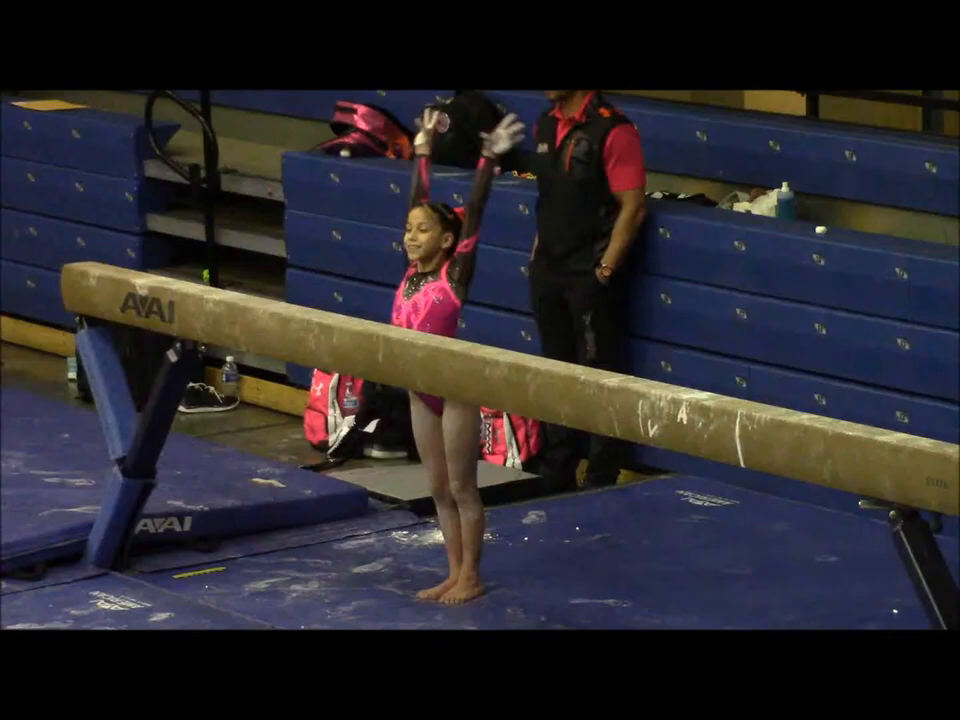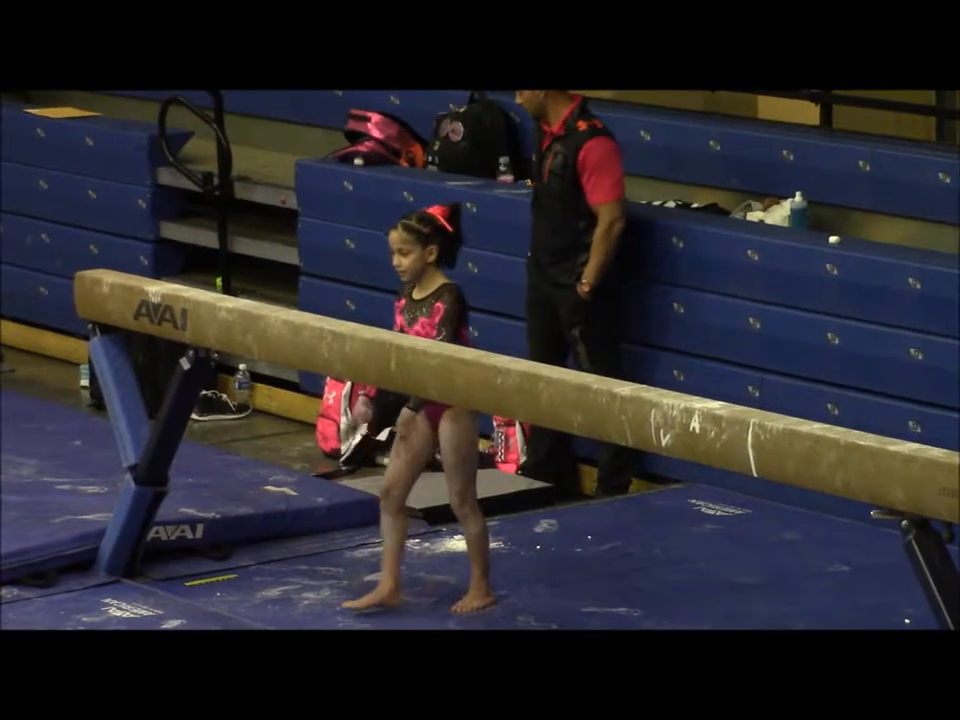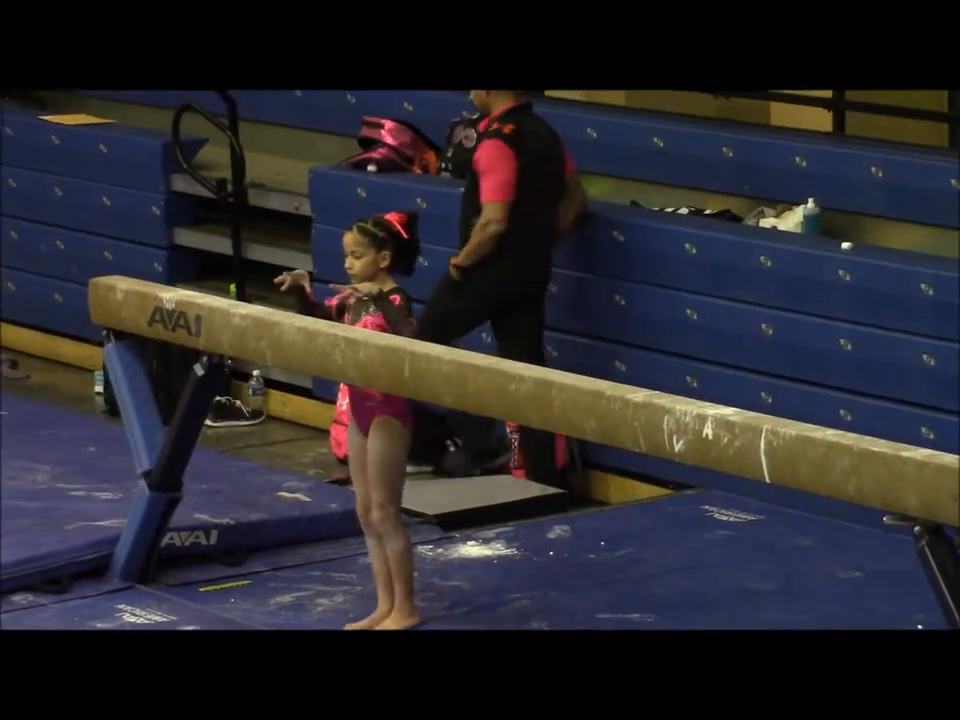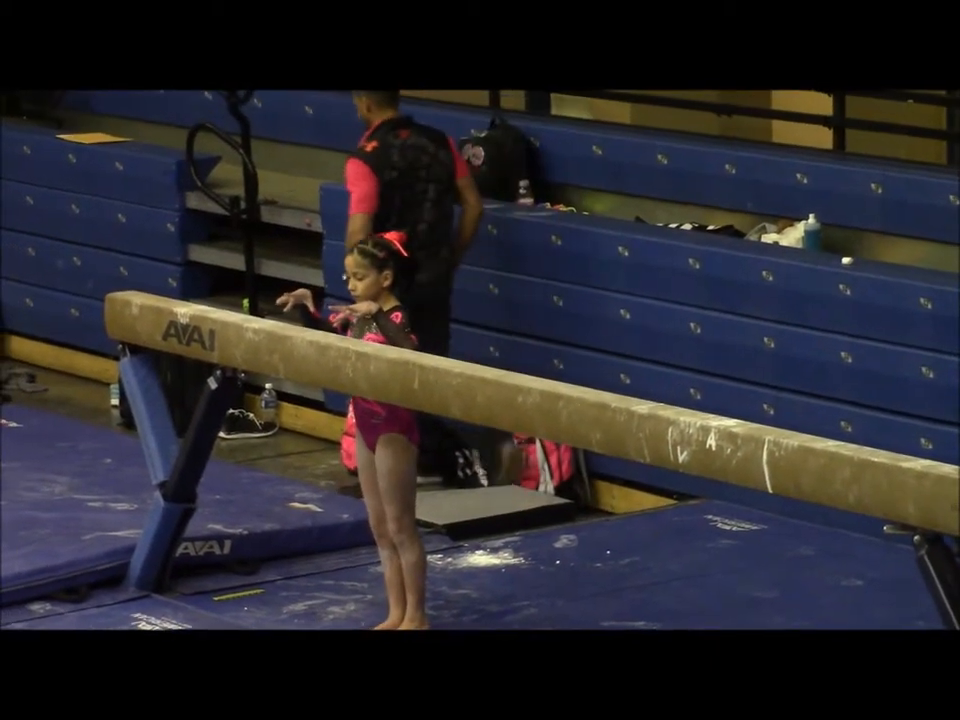
dt=0.7s
person 1, frame 1
left shoulder: (455, 275)
right shoulder: (411, 272)
left elbow: (473, 214)
right elbow: (420, 205)
left wrist: (488, 159)
right wrist: (421, 152)
right hip: (419, 391)
left knee: (461, 488)
right knee: (439, 489)
left ankle: (470, 577)
right ankle: (454, 574)
person 1, frame 2
left shoulder: (449, 299)
right shoulder: (406, 298)
left wrist: (410, 410)
right wrist: (368, 399)
left hip: (454, 405)
right hip: (419, 403)
left knee: (462, 501)
right knee: (391, 492)
left ankle: (481, 587)
right ankle: (389, 585)
person 1, frame 3
left shoulder: (393, 299)
right shoulder: (352, 296)
left elbow: (410, 336)
right elbow: (318, 317)
left wrist: (380, 297)
right wrist: (301, 289)
left hip: (387, 413)
right hip: (360, 410)
left knee: (385, 516)
right knee: (368, 516)
left ankle: (405, 608)
right ankle: (384, 606)
person 1, frame 4
left shoulder: (396, 317)
right shoulder: (358, 313)
left elbow: (410, 352)
right elbow: (322, 332)
left wrist: (376, 315)
right wrist: (306, 305)
left hip: (394, 429)
right hip: (366, 426)
left knee: (401, 528)
right knee: (379, 527)
left ankle: (416, 617)
right ankle: (396, 615)
person 2, frame 1
left shoulder: (612, 128)
right shoulder: (546, 123)
left elbow: (633, 208)
left wrist: (606, 269)
right wrist: (537, 252)
left hip: (590, 274)
right hip: (548, 269)
left ankle: (601, 482)
right ankle: (556, 474)
person 2, frame 2
left shoulder: (591, 140)
right shoulder: (547, 132)
left elbow: (610, 221)
left wrist: (588, 284)
left hip: (578, 286)
right hip: (544, 278)
left ankle: (613, 490)
right ankle: (544, 473)
person 2, frame 3
left shoulder: (496, 141)
right shoulder: (541, 131)
left elbow: (494, 222)
right elbow: (575, 199)
left wrist: (461, 261)
left hip: (489, 271)
right hip: (530, 271)
left knee: (425, 340)
right knee: (527, 370)
left ankle: (478, 445)
right ankle: (545, 475)
person 2, frame 4
left shoulder: (365, 158)
right shoulder: (438, 141)
left elbow: (358, 234)
right elbow: (474, 205)
right wrist: (453, 255)
left hip: (390, 282)
right hip: (436, 275)
